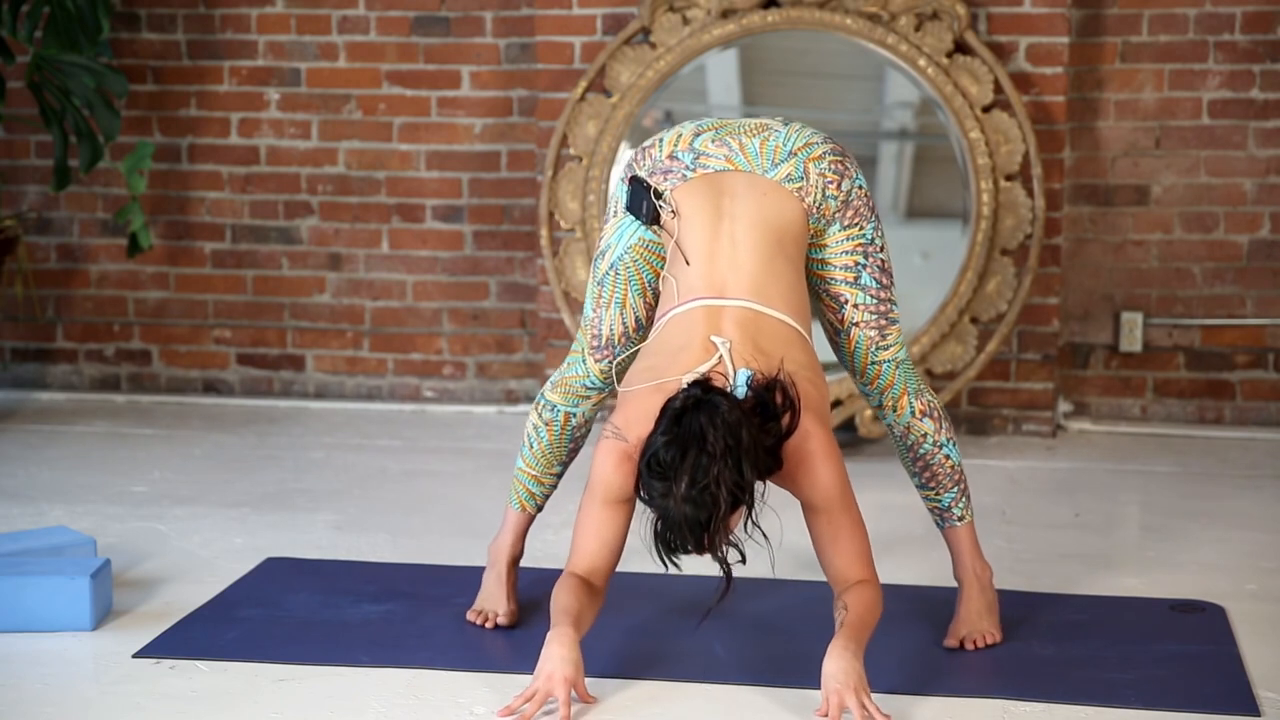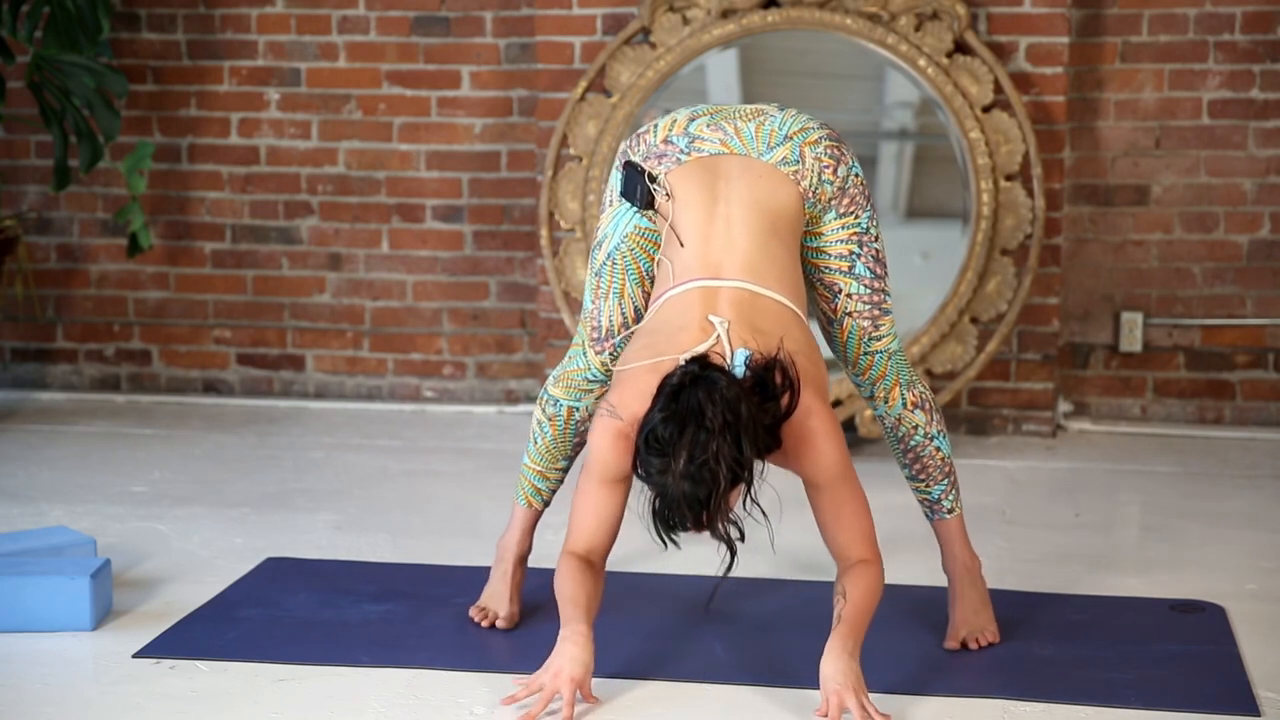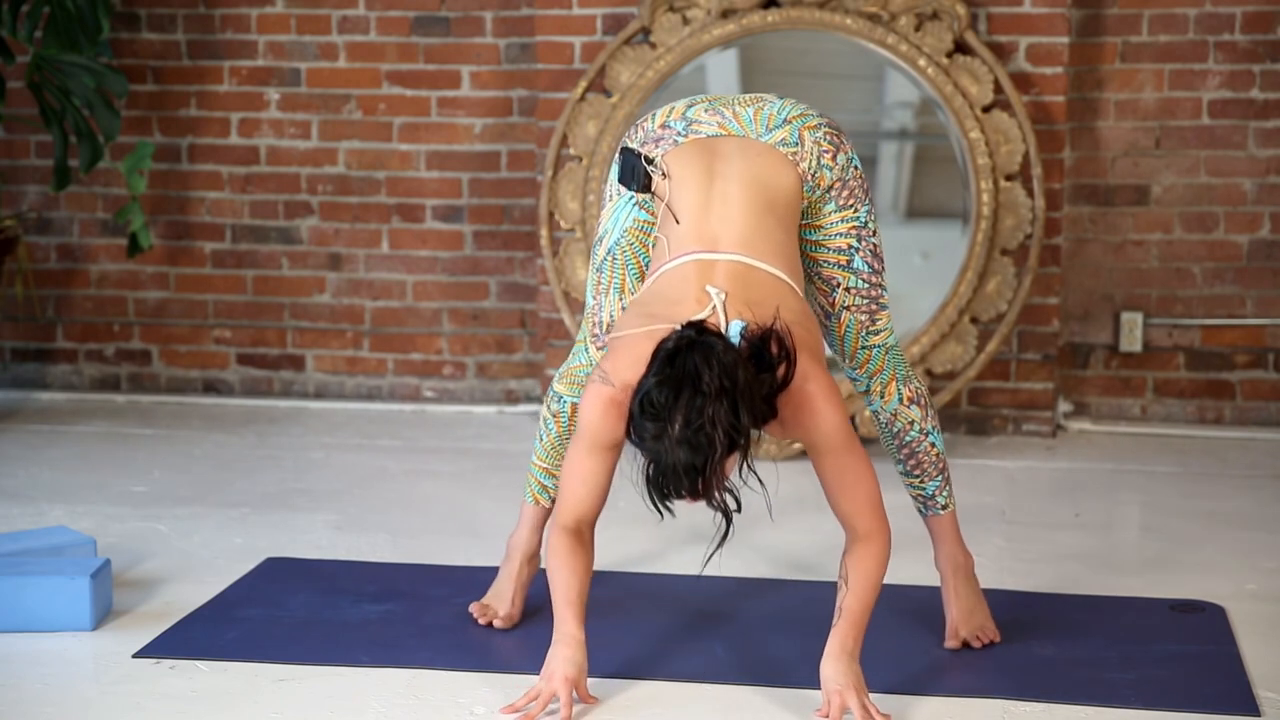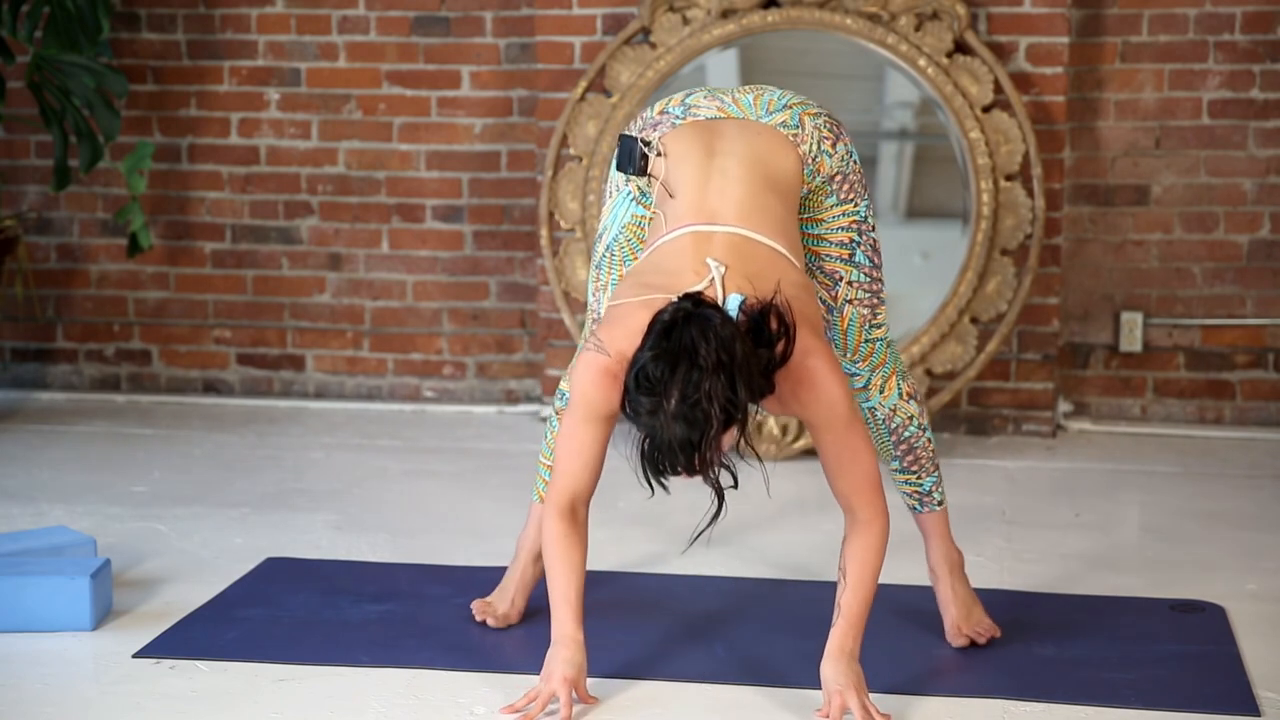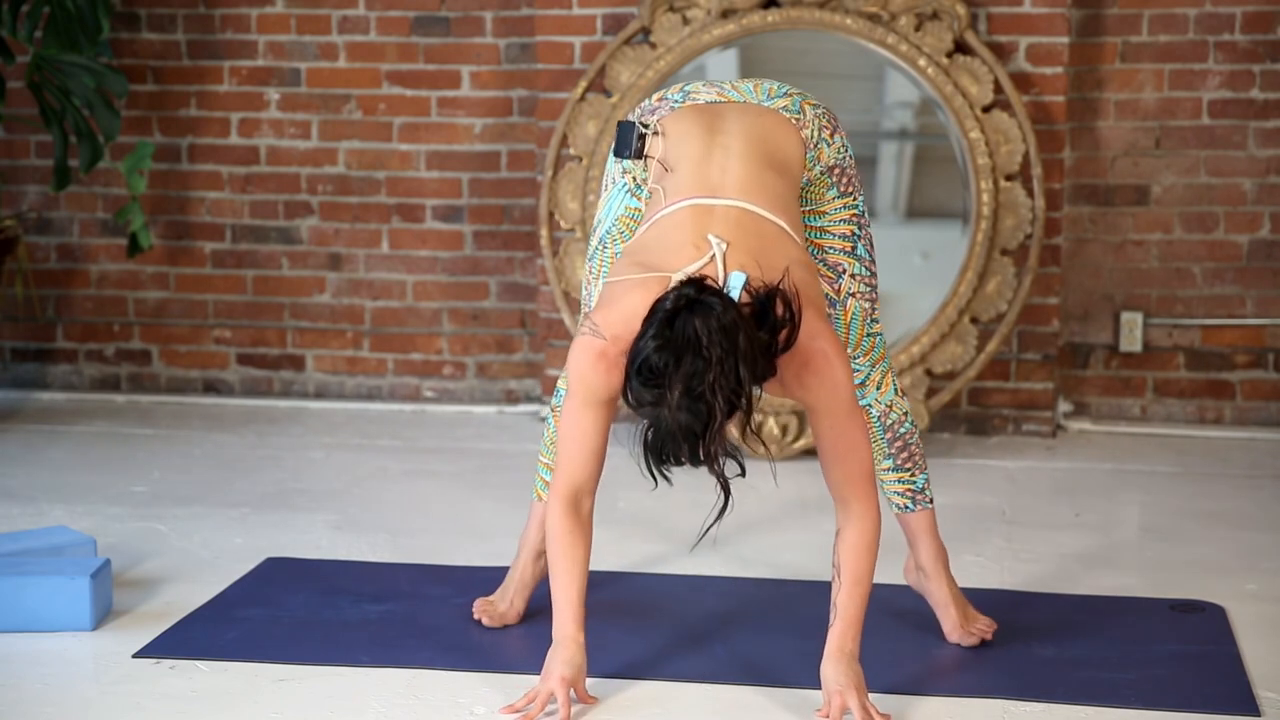
dt=0.2s
person 1, frame 1
left shoulder: (801, 438)
right shoulder: (629, 435)
left elbow: (857, 581)
right elbow: (584, 574)
left wrist: (845, 653)
right wrist: (561, 638)
left knee: (889, 377)
right knee: (588, 371)
left ankle: (970, 570)
right ankle: (506, 552)
person 1, frame 2
left shoulder: (802, 417)
right shoulder: (624, 410)
left elbow: (860, 559)
right elbow: (583, 552)
left wrist: (842, 653)
right wrist: (575, 638)
left knee: (881, 370)
right knee: (589, 362)
left ankle: (960, 563)
right ankle: (513, 551)
person 1, frame 3
left shoulder: (800, 386)
right shoulder: (616, 380)
left elbow: (868, 532)
right elbow: (572, 524)
left wrist: (842, 656)
right wrist: (567, 643)
left hip: (805, 151)
left knee: (876, 365)
left ankle: (952, 560)
right ankle: (521, 552)
person 1, frame 4
left shoulder: (802, 363)
right shoulder: (611, 356)
left elbow: (866, 514)
right elbow: (566, 504)
left wrist: (841, 656)
right wrist: (565, 644)
left knee: (870, 364)
left ankle: (944, 561)
right ankle: (527, 556)
person 1, frame 5
left shoulder: (808, 347)
right shoulder: (608, 337)
left elbow: (856, 505)
right elbow: (571, 496)
left wrist: (841, 657)
right wrist: (566, 645)
left knee: (864, 363)
left ankle: (928, 564)
right ankle: (529, 556)
